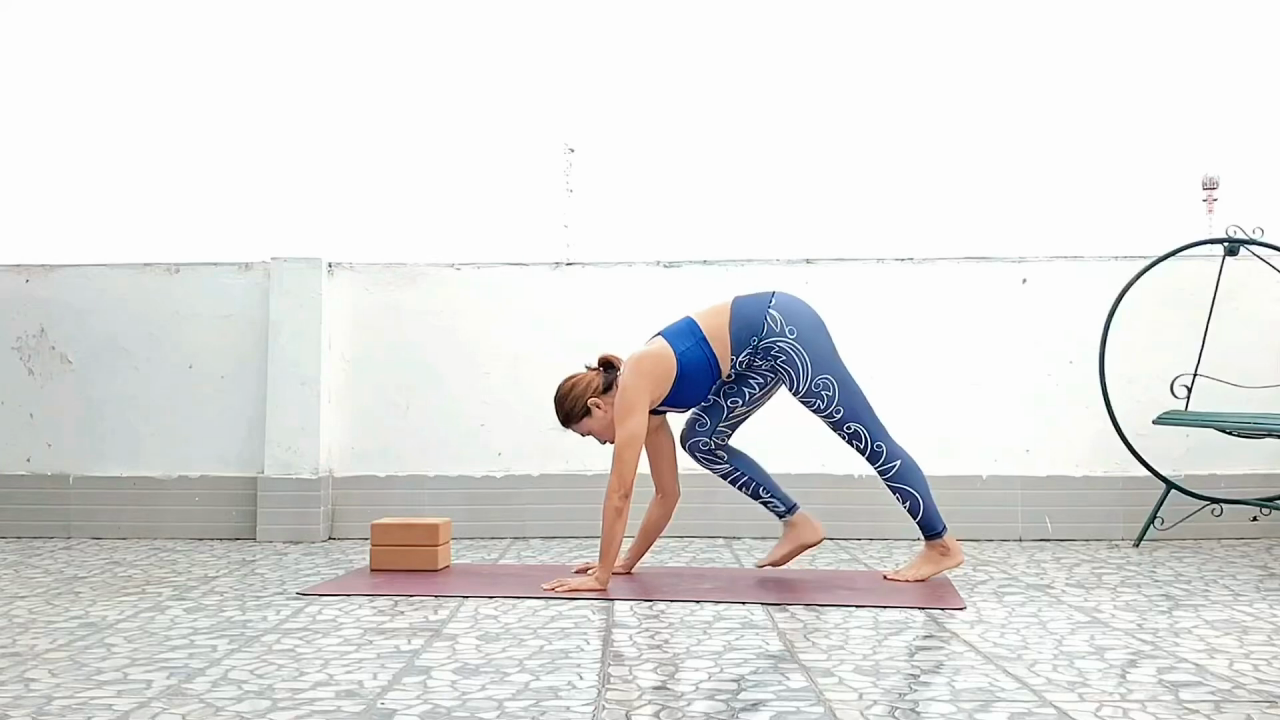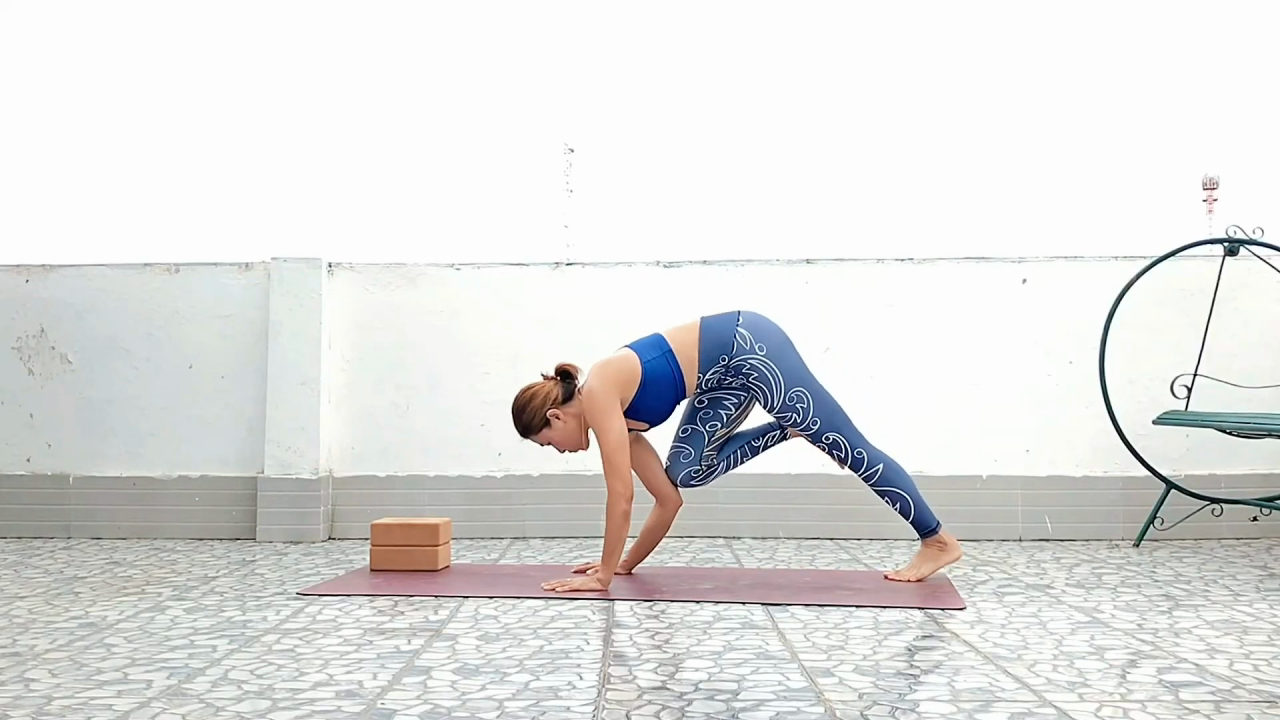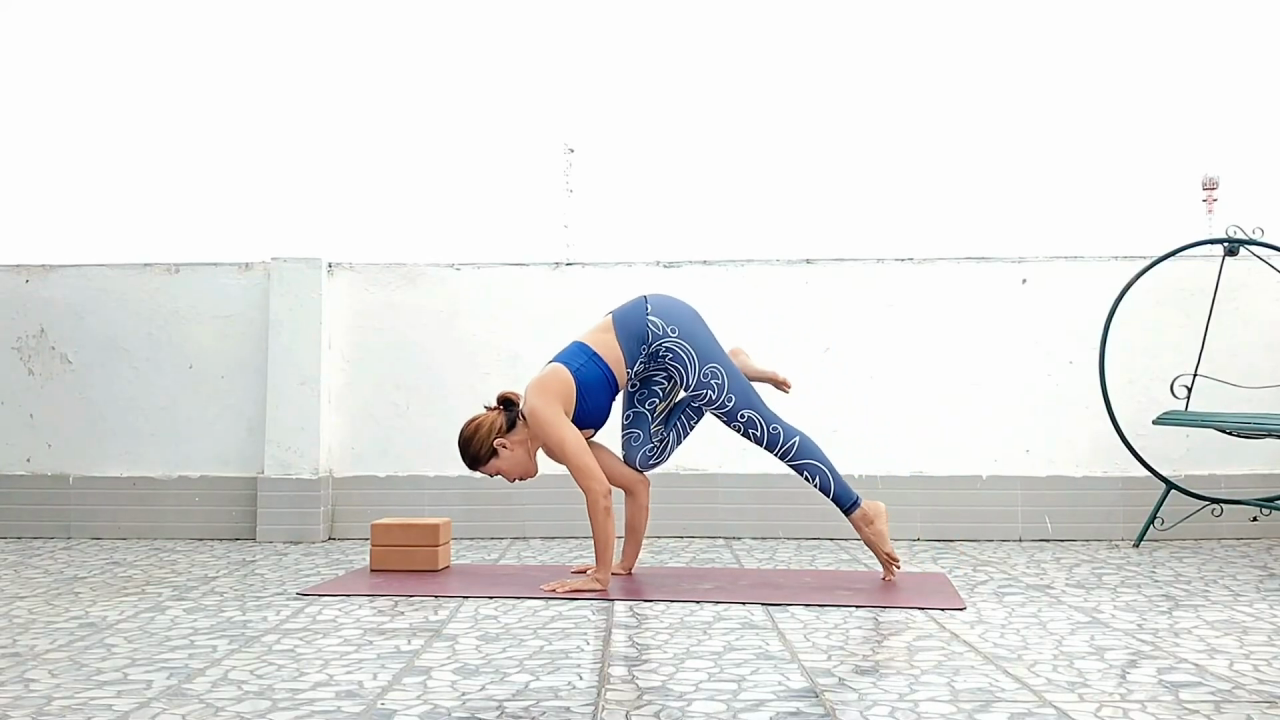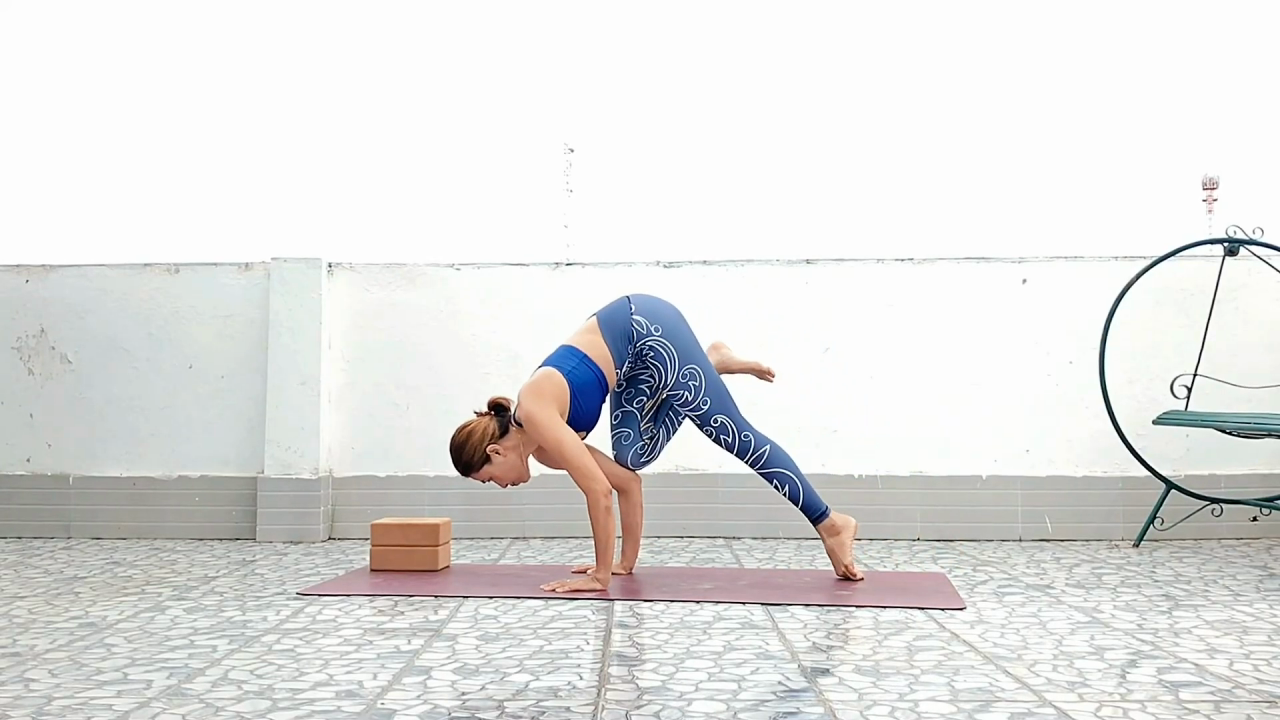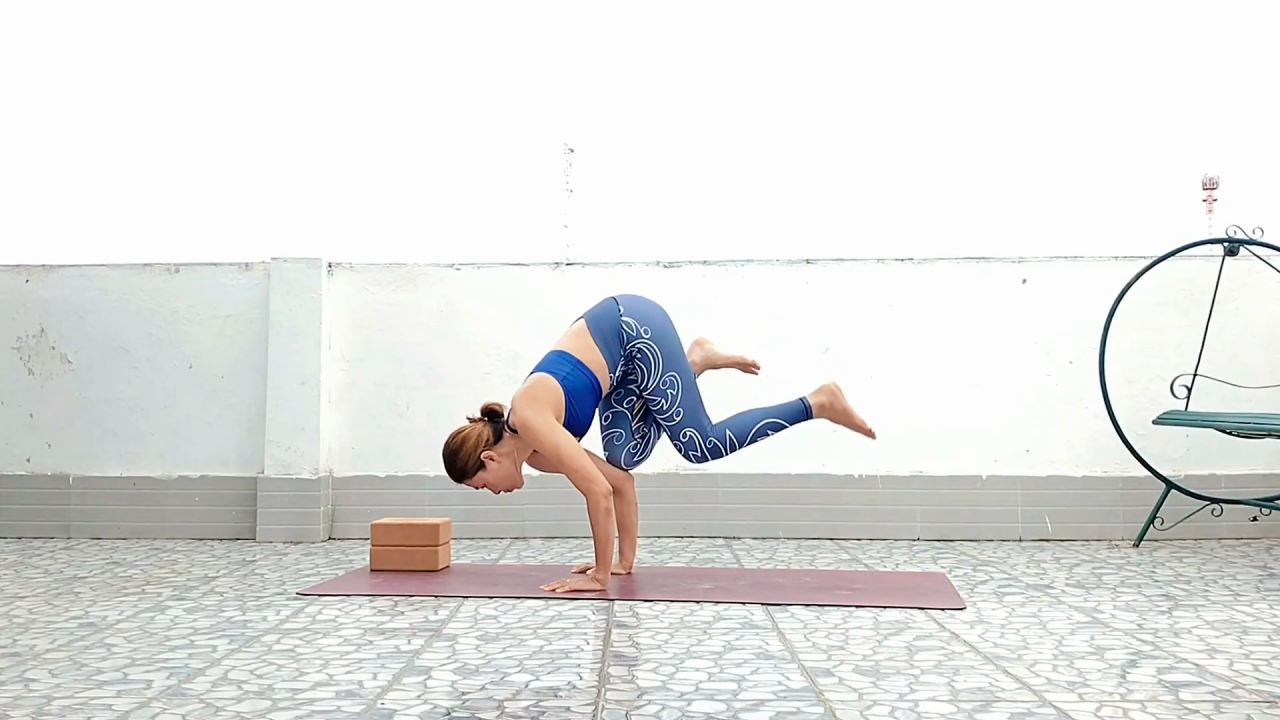
dt=1s
person 1, frame 1
left shoulder: (632, 389)
right shoulder: (646, 403)
left elbow: (620, 493)
right elbow: (667, 494)
left wrist: (601, 575)
right wrist: (626, 562)
left hip: (779, 328)
right hip: (763, 342)
left knee: (866, 437)
right knee: (701, 441)
left ankle: (941, 545)
right ankle: (796, 524)
person 1, frame 2
left shoulder: (598, 394)
right shoulder: (615, 416)
left elbow: (621, 495)
right elbow: (668, 498)
left wrist: (602, 575)
right wrist: (624, 564)
left hip: (745, 345)
right hip: (727, 367)
left knee: (847, 446)
right knee: (687, 471)
left ankle: (937, 540)
right ankle: (789, 427)
person 1, frame 3
left shoulder: (540, 410)
right shoulder: (556, 432)
left elbow: (599, 492)
right elbow: (635, 482)
left wrist: (601, 575)
right wrist: (624, 563)
left hip: (661, 327)
right hip: (649, 349)
left knee: (760, 426)
right knee: (642, 459)
left ankle: (862, 513)
right ankle: (729, 371)
person 1, frame 4
left shoulder: (534, 415)
right shoulder: (544, 447)
left elbow: (599, 491)
right elbow: (625, 480)
left wrist: (601, 575)
right wrist: (625, 562)
left hip: (645, 327)
right hip: (634, 350)
left knee: (731, 432)
right knee: (632, 459)
left ankle: (829, 523)
right ankle: (710, 365)
person 1, frame 5
left shoulder: (529, 420)
right shoulder: (537, 450)
left elbow: (599, 493)
right elbow: (618, 481)
left wrist: (600, 575)
right wrist: (623, 561)
left hip: (631, 327)
right hip: (622, 350)
left knee: (700, 443)
right knee: (623, 459)
left ankle: (818, 403)
right ankle: (694, 361)
